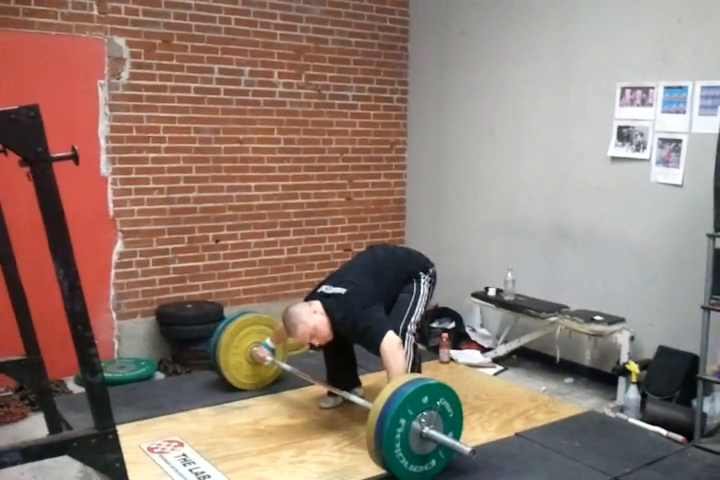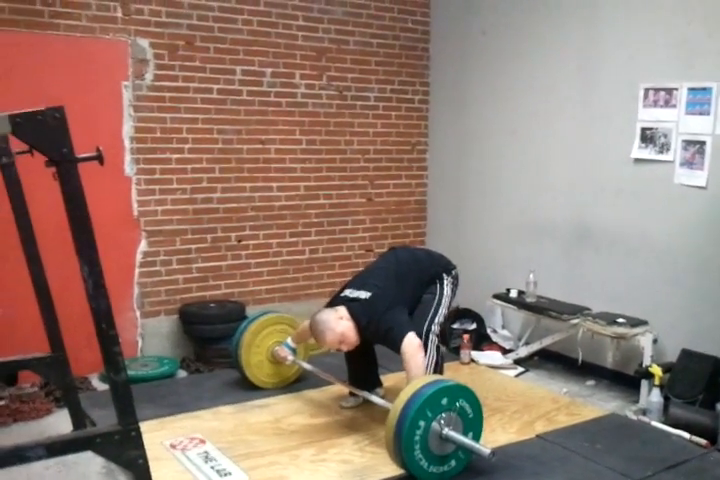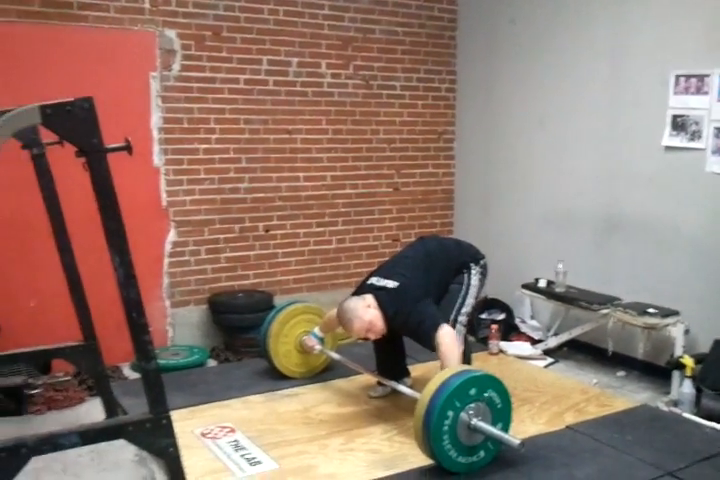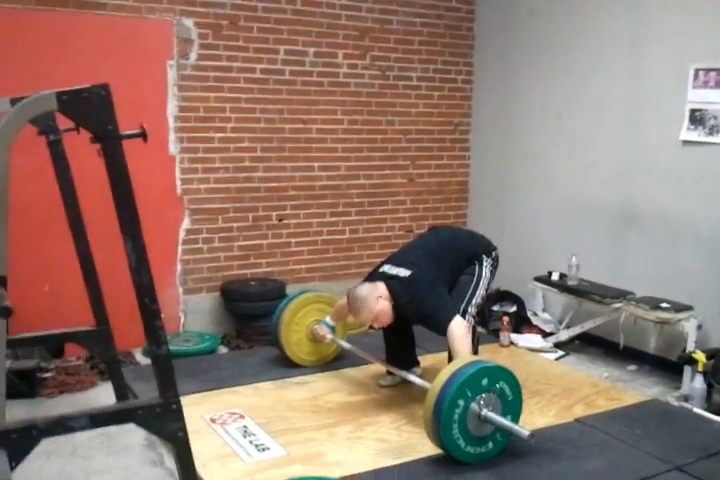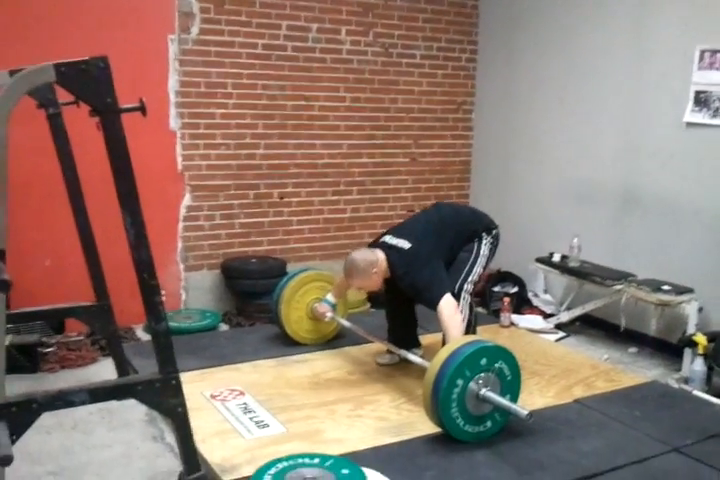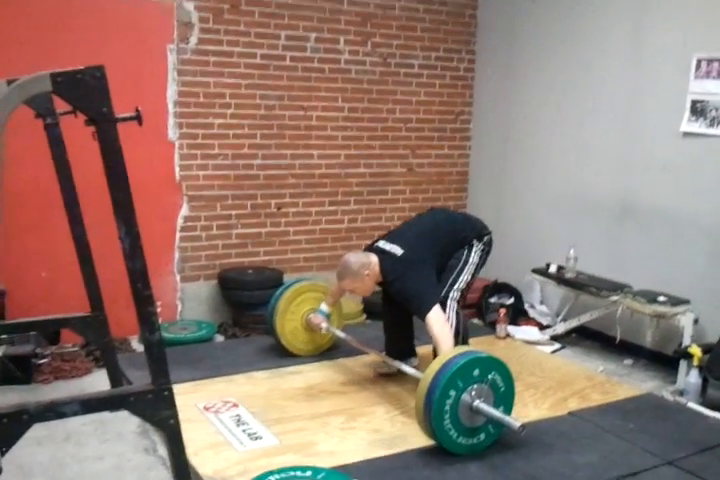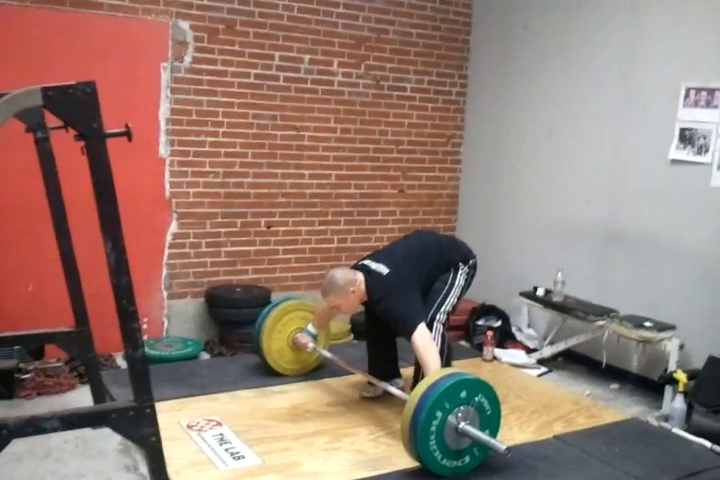
dt=0.2s
person 1, frame 1
left shoulder: (350, 311)
right shoulder: (312, 305)
left elbow: (392, 344)
right elbow: (289, 323)
right wrist: (268, 346)
left hip: (415, 273)
right hip: (379, 267)
left knee: (401, 332)
right knee: (335, 334)
right ankle: (346, 387)
person 1, frame 2
left shoulder: (375, 314)
right shoulder: (336, 309)
left elbow: (413, 346)
right elbow: (311, 325)
right wrist: (289, 345)
left hip: (437, 275)
right hip: (401, 266)
left knee: (424, 334)
right knee: (359, 334)
right ankle: (367, 387)
person 1, frame 3
left shoulder: (404, 305)
right shoulder: (362, 298)
left elbow: (447, 337)
right elbow: (338, 314)
right wrist: (316, 335)
left hip: (466, 265)
right hip: (429, 257)
left knee: (452, 323)
right knee: (386, 324)
right ankle: (395, 377)
person 1, frame 4
left shoulder: (416, 294)
right shoulder: (373, 286)
left elbow: (459, 328)
right elbow: (350, 302)
right wrist: (328, 323)
left hip: (478, 257)
right hip: (441, 247)
left knee: (460, 315)
right knee: (396, 314)
right ankle: (404, 366)
person 1, frame 5
left shoulder: (412, 268)
right shoulder: (375, 254)
left elbow: (448, 307)
right elbow: (350, 274)
right wrist: (329, 301)
left hip: (478, 234)
right hip: (443, 225)
left knee: (458, 292)
right knee: (394, 288)
right ankle: (405, 346)
person 1, frame 6
left shoulder: (404, 274)
right shoulder: (369, 258)
left elbow: (436, 318)
right elbow: (343, 281)
right wrist: (323, 311)
left hip: (471, 240)
right hip: (437, 233)
left knee: (446, 299)
right knee: (393, 296)
right ankle: (402, 356)
person 1, frame 7
left shoulder: (389, 293)
right shoulder: (354, 278)
left elbow: (421, 338)
right elbow: (328, 306)
right wrist: (310, 332)
left hip: (456, 262)
right hip: (422, 256)
left knee: (431, 321)
right knee: (376, 316)
right ankle: (387, 377)
